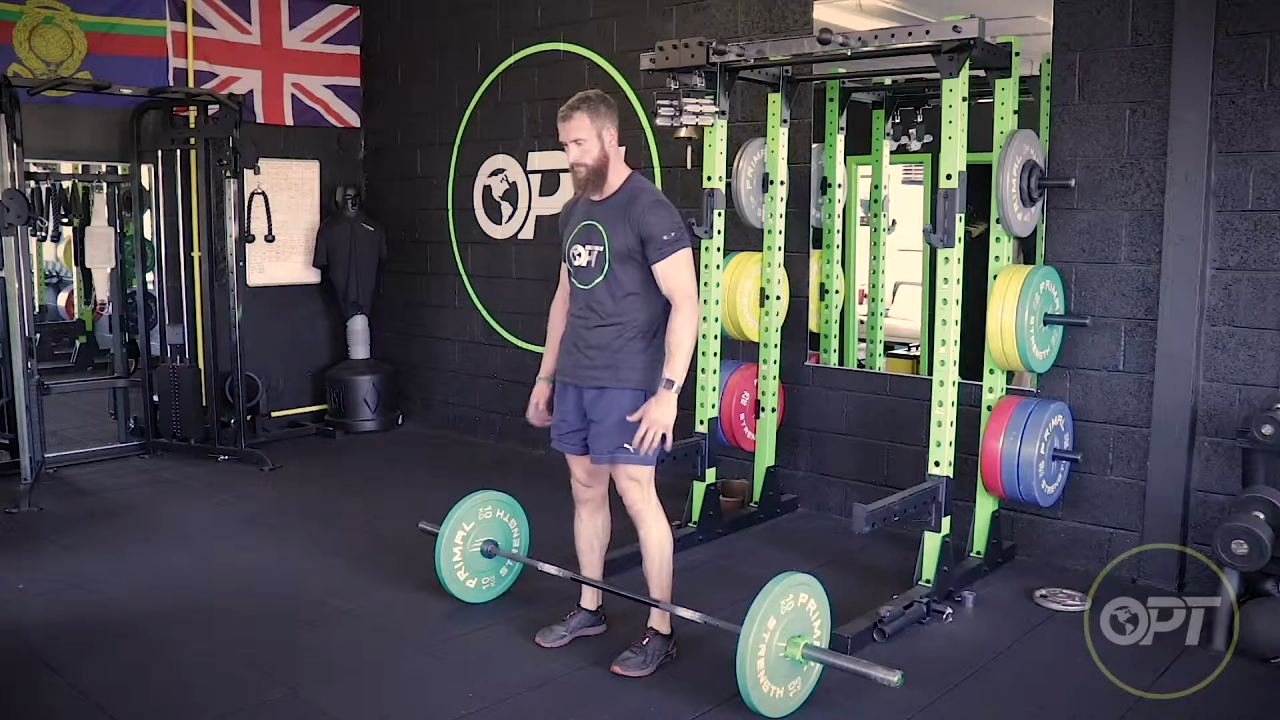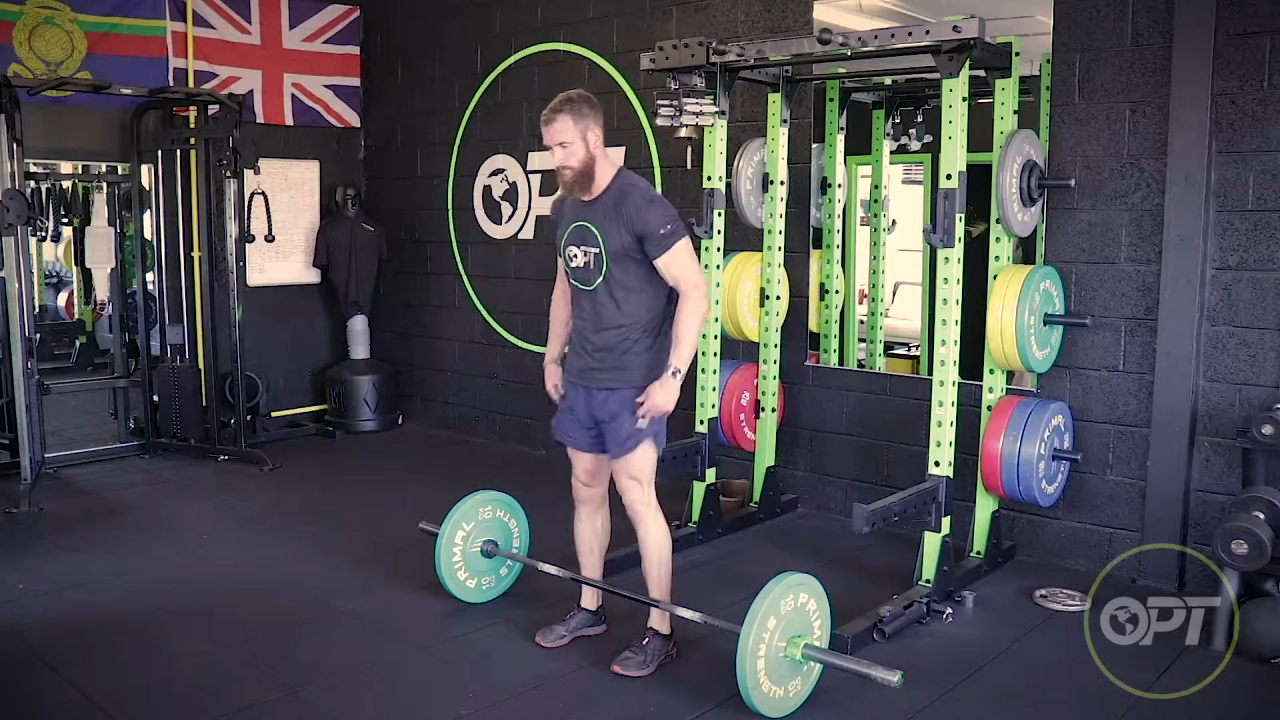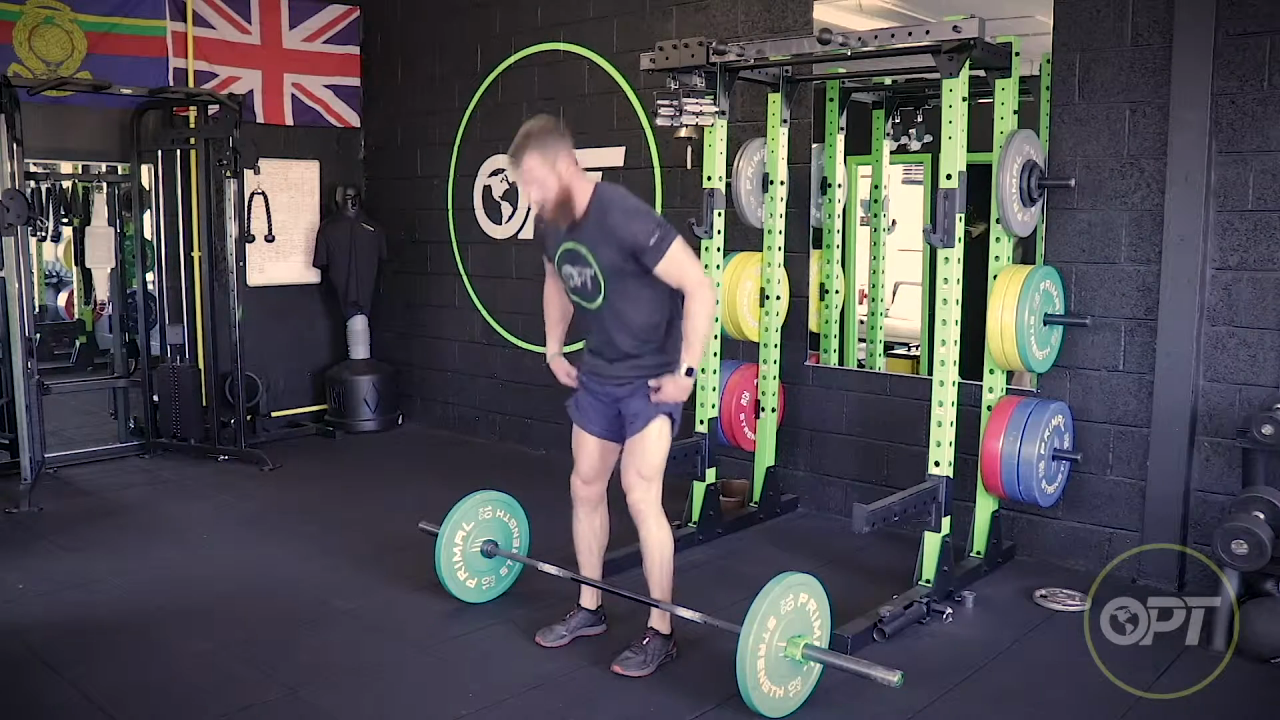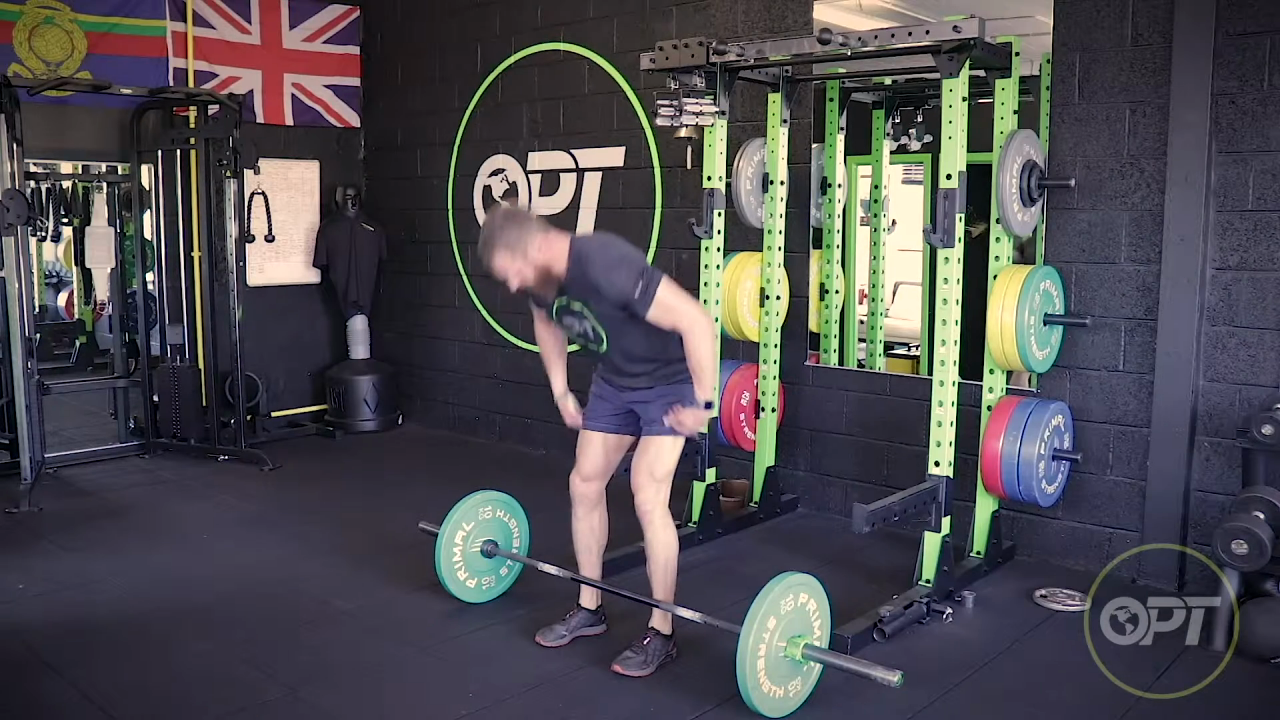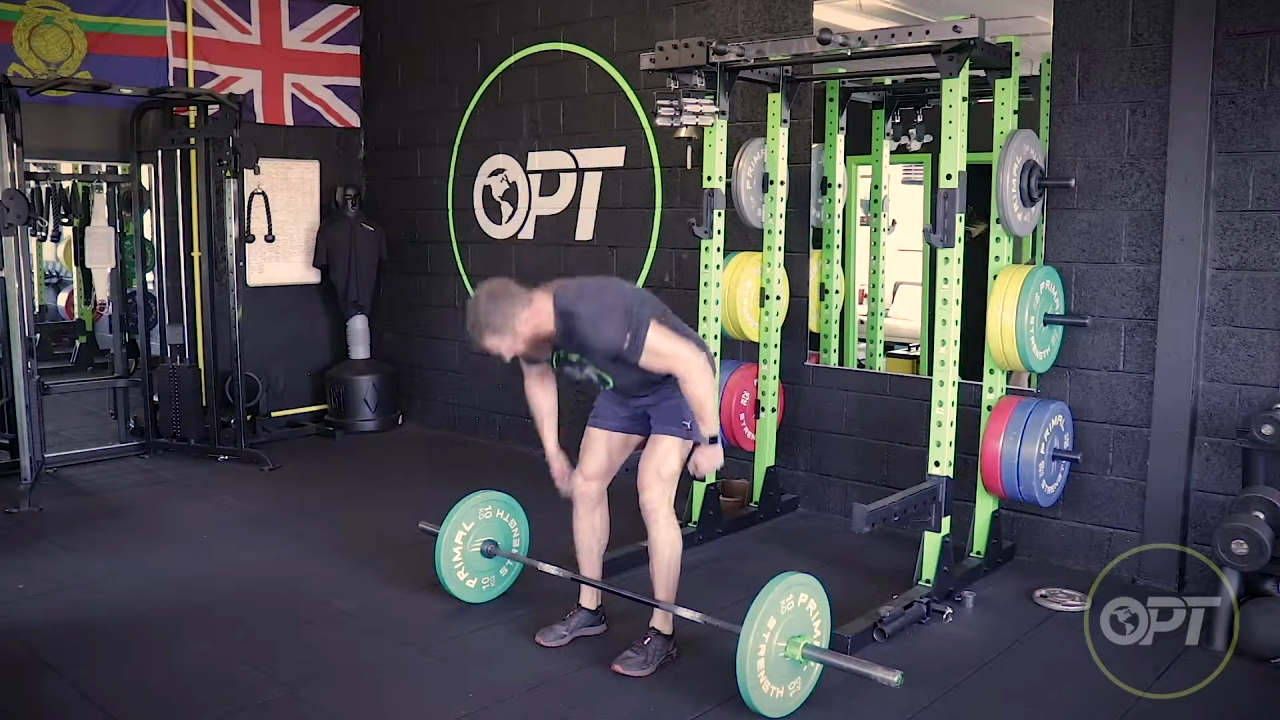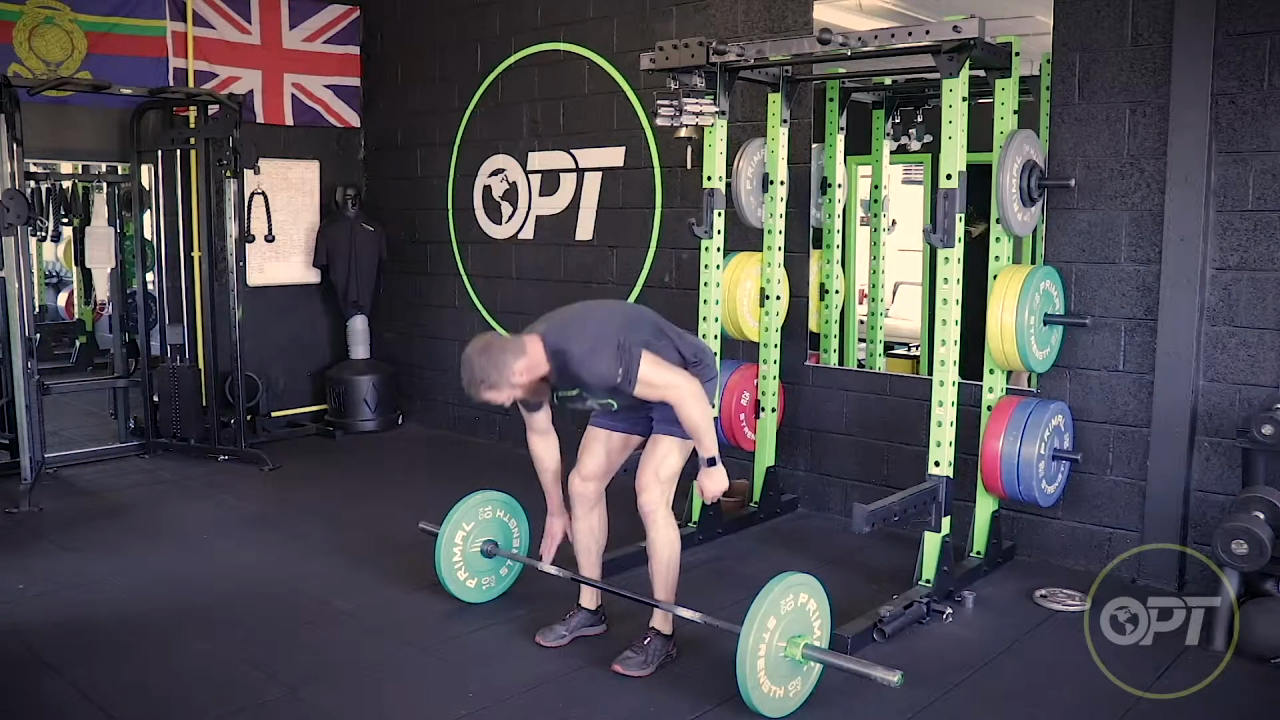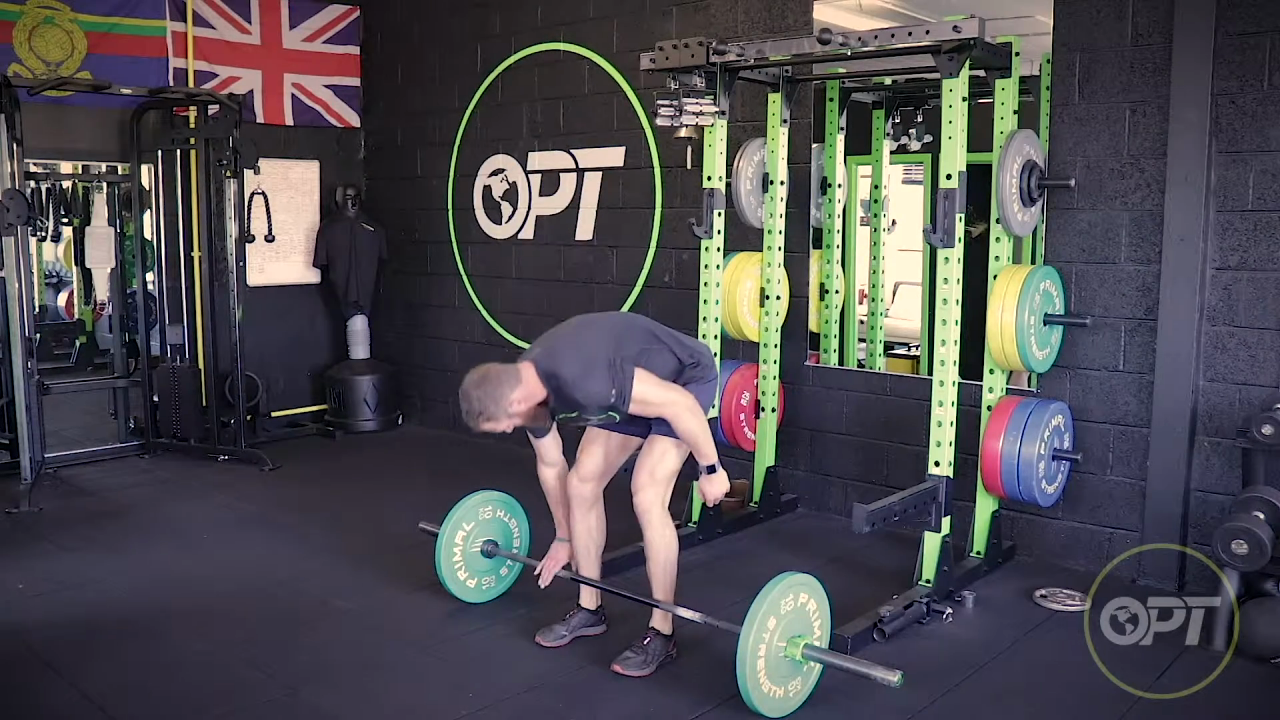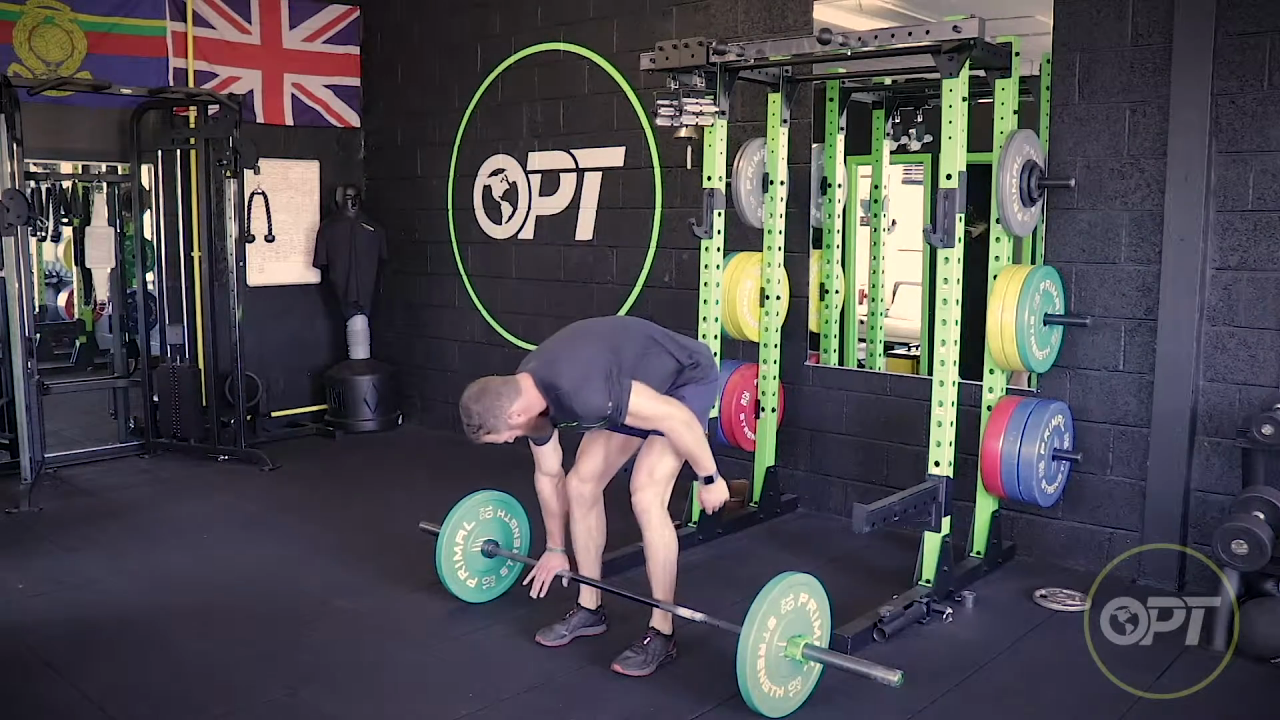
dt=0.2s
person 1, frame 1
left shoulder: (648, 210)
right shoulder: (573, 212)
left elbow: (685, 304)
left wrist: (668, 391)
right wrist: (545, 375)
left hip: (627, 384)
right hip: (573, 379)
left knee: (637, 496)
right knee: (585, 490)
left ankle: (660, 631)
right ankle: (589, 607)
person 1, frame 2
left shoulder: (641, 206)
right shoulder: (564, 209)
left elbow: (695, 292)
left wrist: (673, 376)
right wrist: (552, 354)
left hip: (637, 382)
right hip: (582, 379)
left knee: (636, 497)
right knee: (586, 491)
left ankle: (660, 631)
right ankle: (589, 608)
person 1, frame 3
left shoulder: (626, 218)
right shoulder: (552, 223)
left elbow: (699, 288)
left wrist: (686, 372)
right wrist: (554, 347)
left hip: (655, 378)
right hip: (599, 374)
left knee: (640, 499)
right knee: (585, 487)
left ankle: (660, 631)
right ankle: (589, 609)
person 1, frame 4
left shoulder: (608, 269)
right shoulder: (539, 276)
left elbow: (697, 322)
right elbow: (546, 322)
left wrist: (701, 403)
right wrist: (560, 391)
left hip: (670, 382)
right hip: (616, 381)
left knee: (648, 497)
right knee: (584, 484)
left ankle: (662, 632)
right ankle: (589, 608)
person 1, frame 5
left shoulder: (596, 322)
right shoulder: (531, 328)
left elbow: (691, 362)
right elbow: (539, 381)
left wrist: (709, 441)
right wrist: (554, 453)
left hip: (678, 381)
right hip: (626, 385)
left knee: (652, 496)
right knee: (585, 484)
left ankle: (662, 633)
right ankle: (589, 609)
person 1, frame 6
left shoulder: (588, 360)
right shoulder: (527, 367)
left elbow: (684, 388)
right elbow: (541, 436)
left wrist: (710, 464)
right wrist: (555, 510)
left hip: (682, 380)
right hip: (629, 388)
left knee: (650, 495)
right knee: (584, 484)
left ankle: (661, 632)
right ankle: (589, 609)
person 1, frame 7
left shoulder: (582, 381)
right shoulder: (528, 389)
left elbow: (678, 404)
right elbow: (551, 465)
left wrist: (710, 470)
right wrist: (563, 539)
left hip: (684, 379)
right hip: (632, 384)
left knee: (647, 495)
right knee: (581, 484)
left ankle: (661, 632)
right ankle: (589, 609)
person 1, frame 8
left shoulder: (580, 391)
right shoulder: (528, 395)
left elbow: (676, 419)
right elbow: (549, 475)
left wrist: (709, 479)
right wrist: (555, 548)
left hip: (686, 379)
right hip: (636, 382)
left knee: (645, 496)
right knee: (581, 484)
left ankle: (661, 632)
right ankle: (589, 609)
